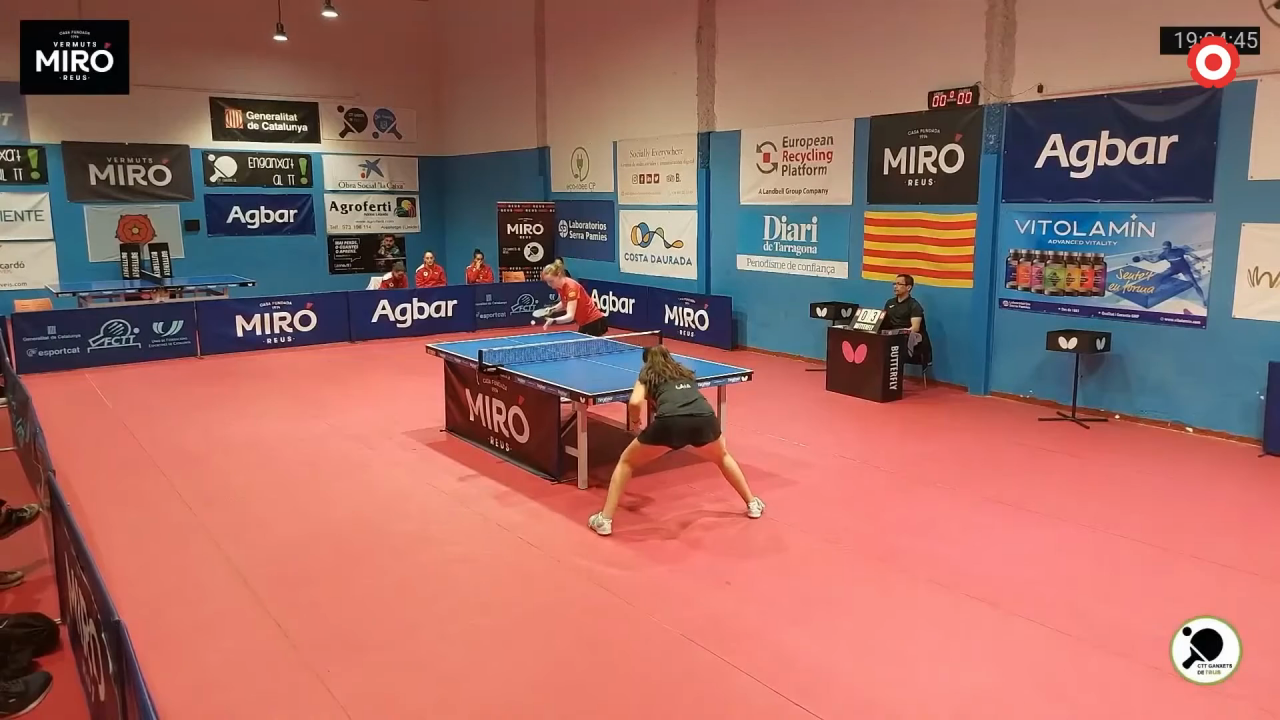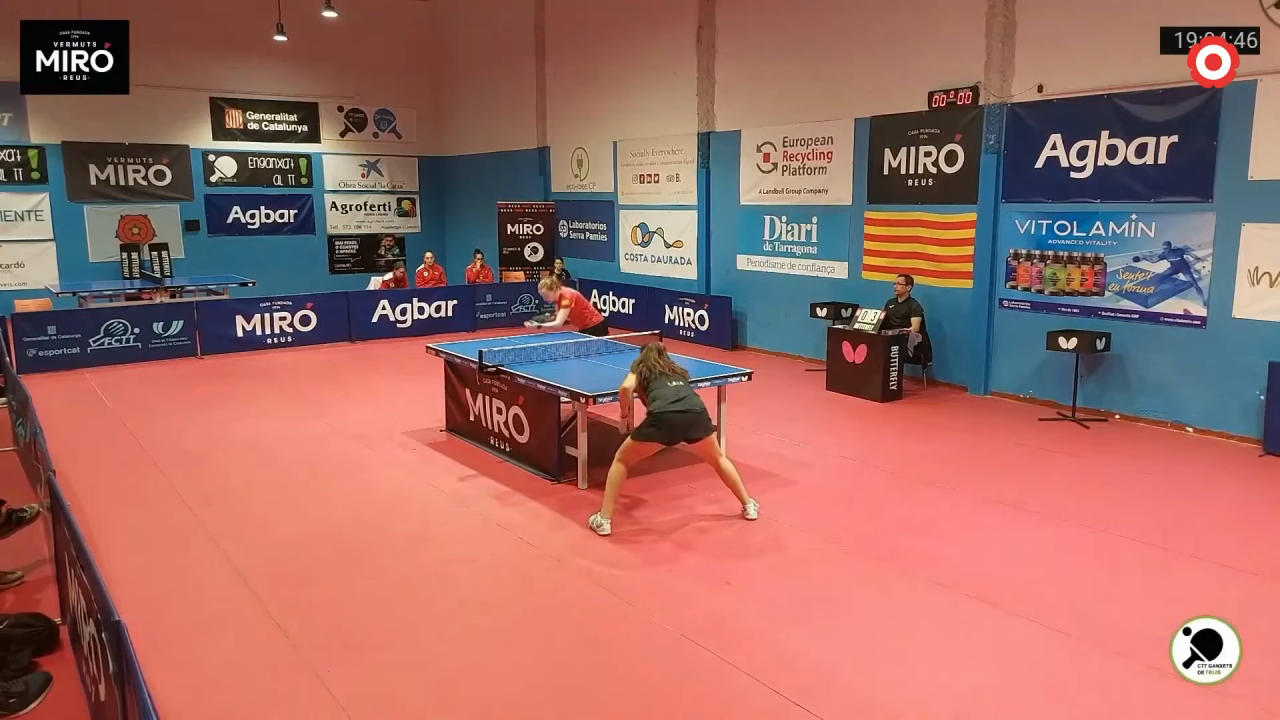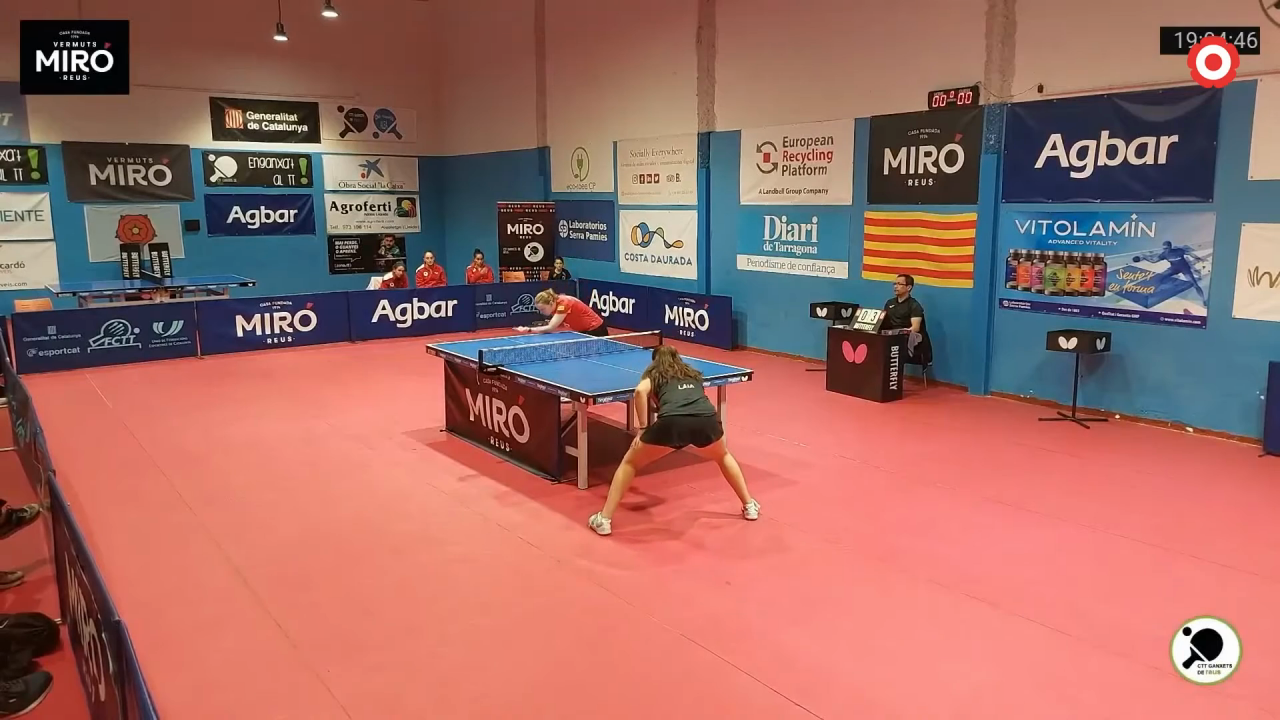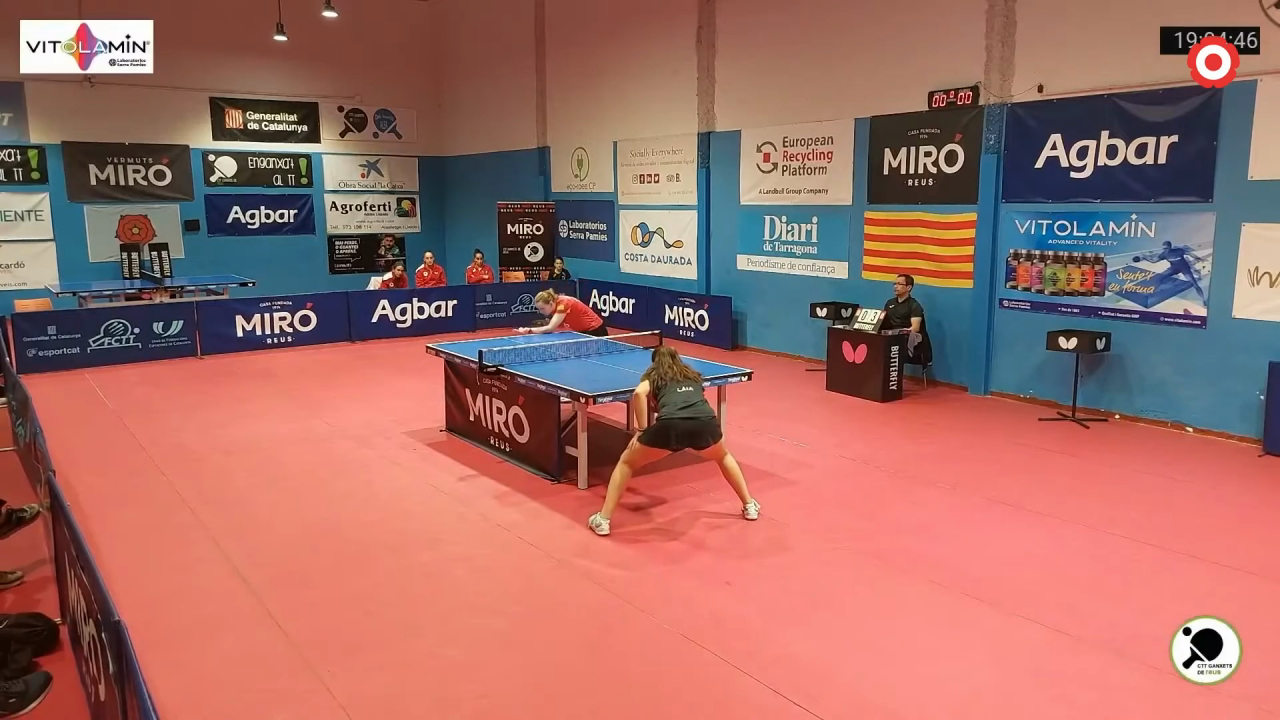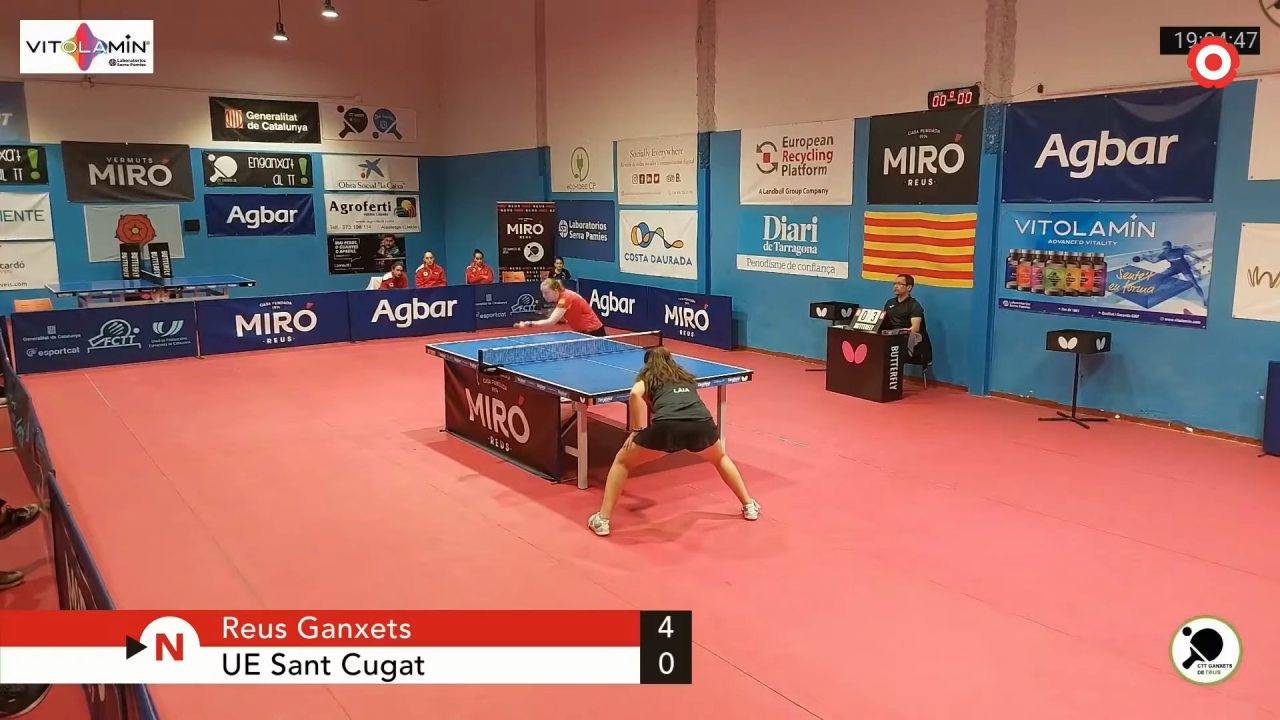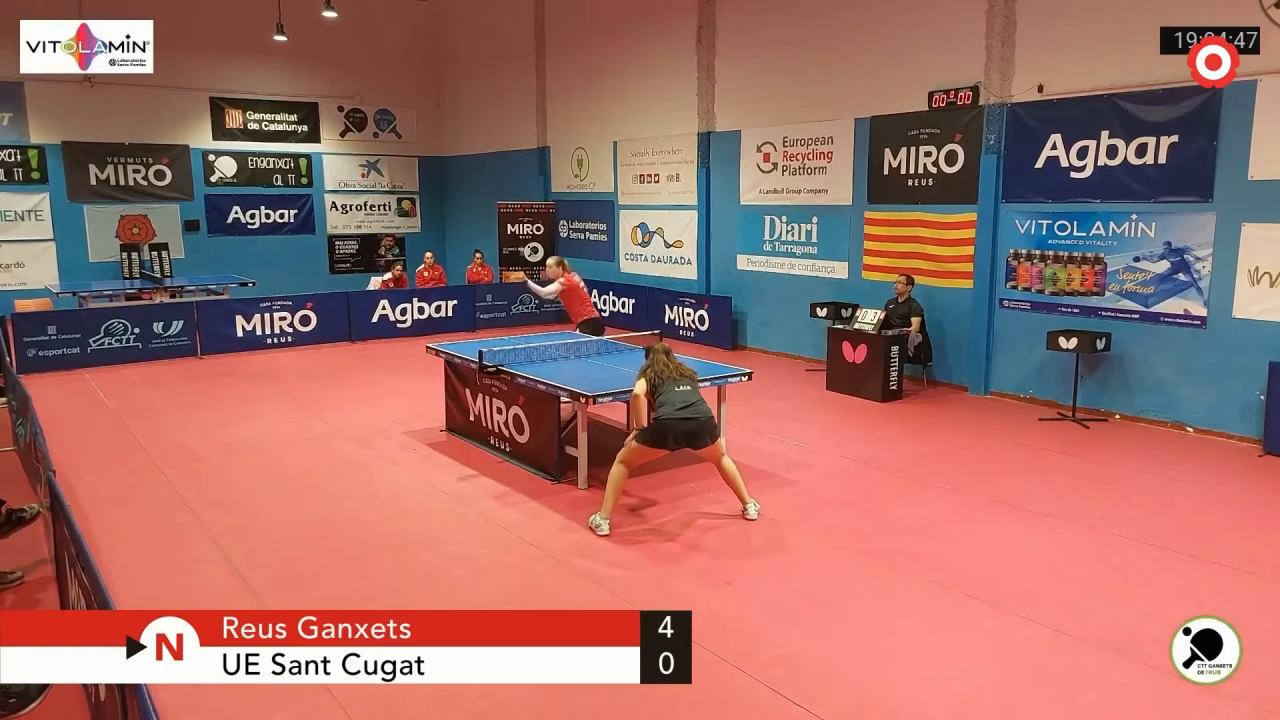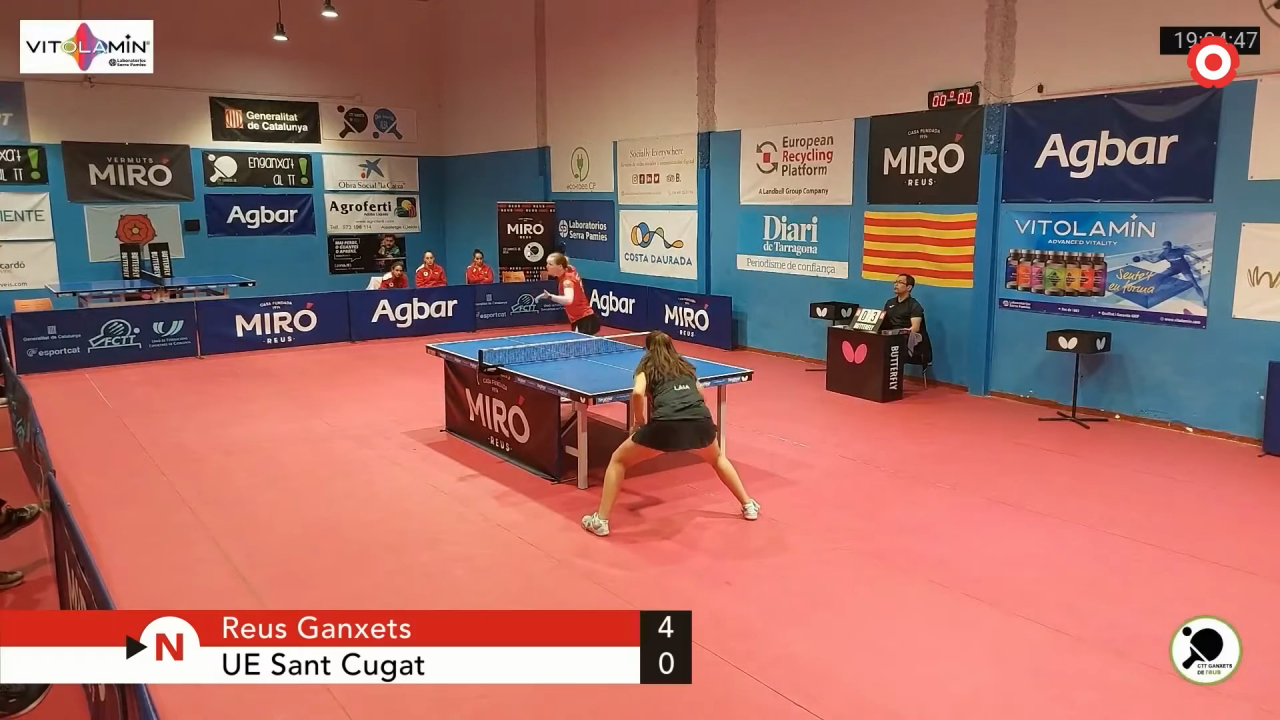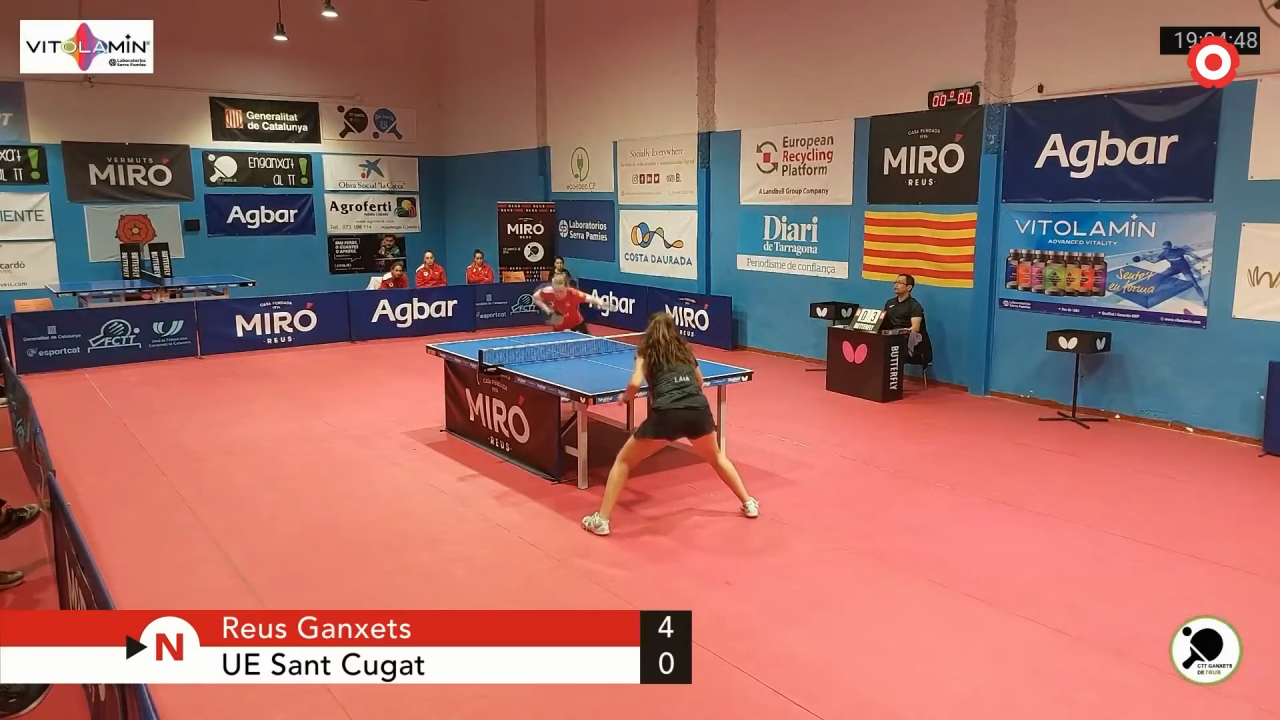
dt=0.3s
person 1, frame 1
left shoulder: (648, 375)
right shoulder: (685, 373)
left elbow: (634, 403)
left wrist: (635, 421)
left hip: (670, 421)
right hip: (704, 418)
left knee: (627, 462)
right knee: (722, 457)
left ankle: (605, 519)
right ankle: (752, 504)
person 1, frame 2
left shoulder: (640, 368)
right shoulder: (678, 371)
left elbow: (626, 387)
left wrist: (625, 416)
left hip: (663, 417)
right hip: (697, 414)
left knee: (622, 460)
right knee: (717, 459)
left ankle: (604, 520)
right ankle: (748, 505)
person 1, frame 3
left shoulder: (653, 374)
right shoulder: (693, 374)
left elbow: (640, 391)
left wrist: (643, 427)
left hip: (672, 421)
right hip: (707, 418)
left knee: (629, 462)
right knee: (723, 456)
left ankle: (604, 519)
right ankle: (749, 506)
person 1, frame 4
left shoulder: (653, 375)
right shoulder: (693, 376)
left elbow: (639, 393)
left wrist: (641, 430)
left hip: (671, 424)
right hip: (705, 422)
left knee: (627, 463)
right knee: (723, 457)
left ankle: (603, 519)
right ankle: (749, 505)
person 1, frame 5
left shoulder: (647, 376)
right shoulder: (686, 377)
left elbow: (635, 394)
left wrist: (637, 430)
left hip: (667, 426)
right hip: (701, 424)
left knee: (622, 461)
right knee: (720, 458)
left ankle: (602, 520)
right ankle: (748, 505)
person 1, frame 6
left shoulder: (648, 373)
right shoulder: (687, 373)
left elbow: (637, 394)
left wrist: (639, 429)
left hip: (668, 424)
right hip: (703, 421)
left knee: (622, 461)
right knee: (720, 457)
left ankle: (603, 520)
right ankle: (748, 505)
person 1, frame 7
left shoulder: (647, 367)
right shoulder: (686, 367)
left elbow: (638, 393)
left wrist: (639, 423)
left hip: (666, 424)
right hip: (700, 420)
left knee: (618, 460)
right knee: (717, 459)
left ankle: (601, 520)
right ankle: (748, 505)
person 1, frame 8
left shoulder: (647, 350)
right shoulder: (685, 349)
left elbow: (635, 385)
left wrist: (625, 397)
left hip: (665, 414)
right hip: (699, 410)
left knee: (623, 461)
right knee: (715, 457)
left ankle: (602, 520)
right ankle: (748, 503)
